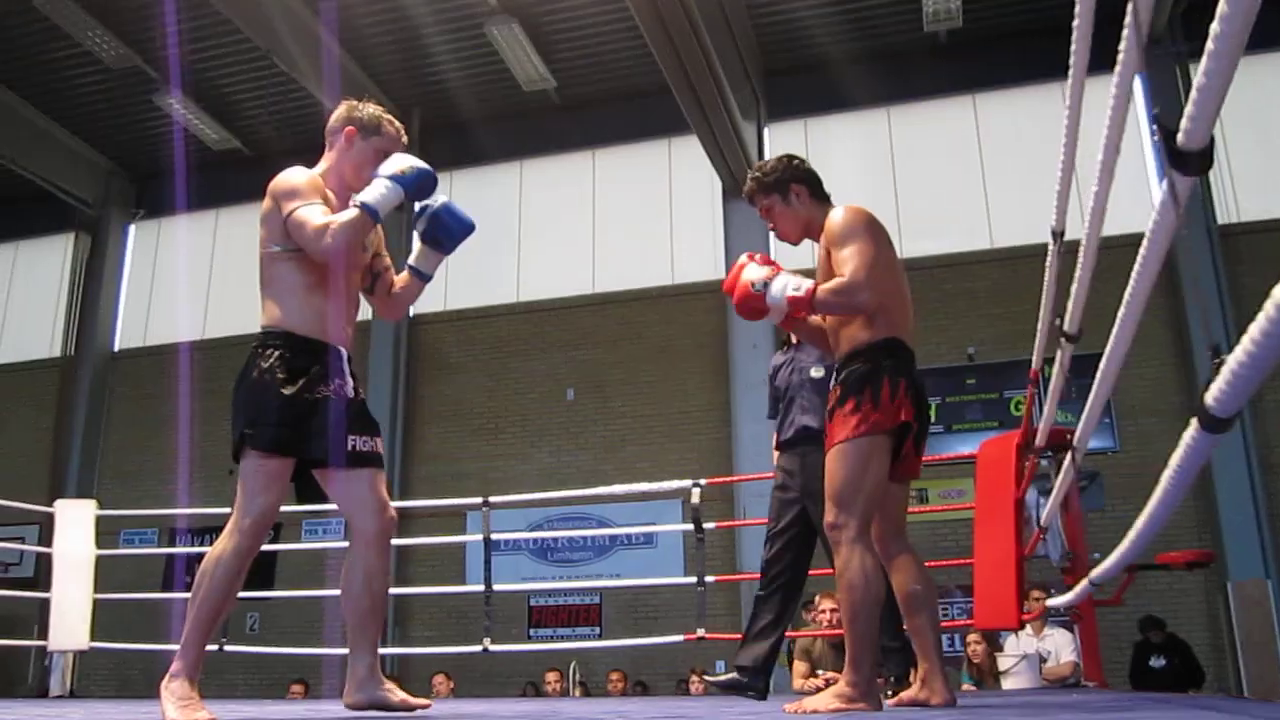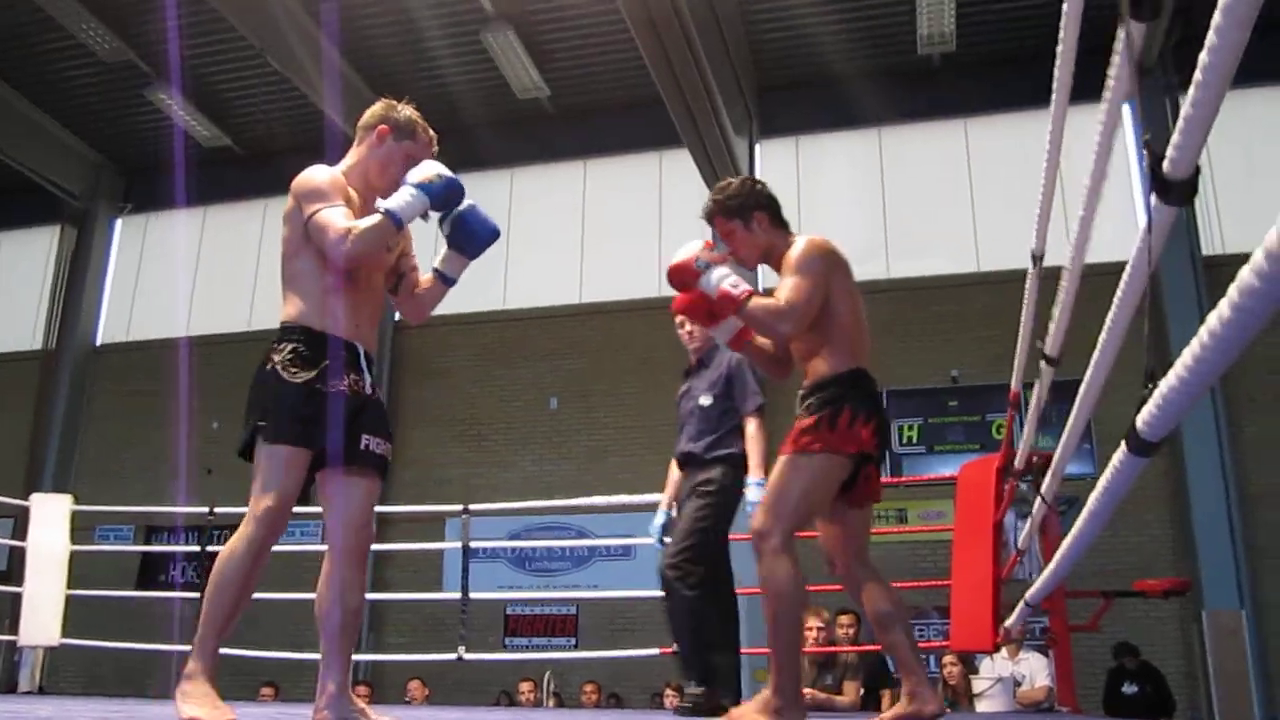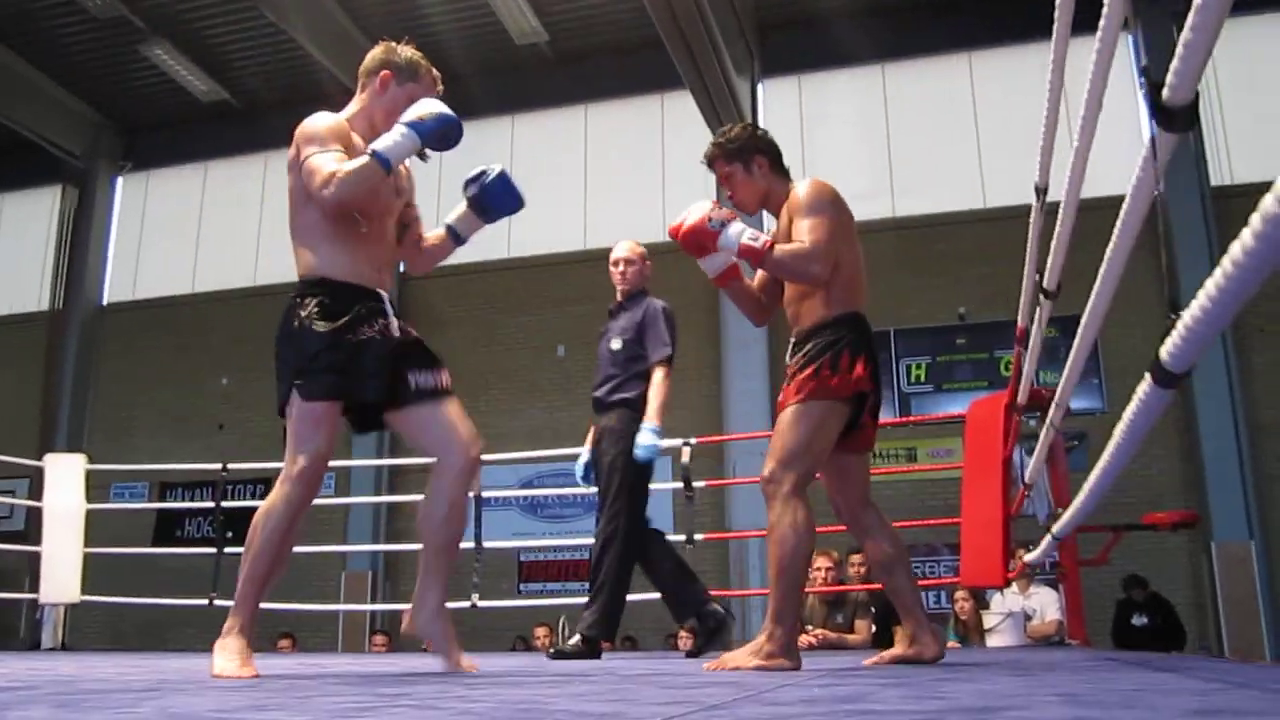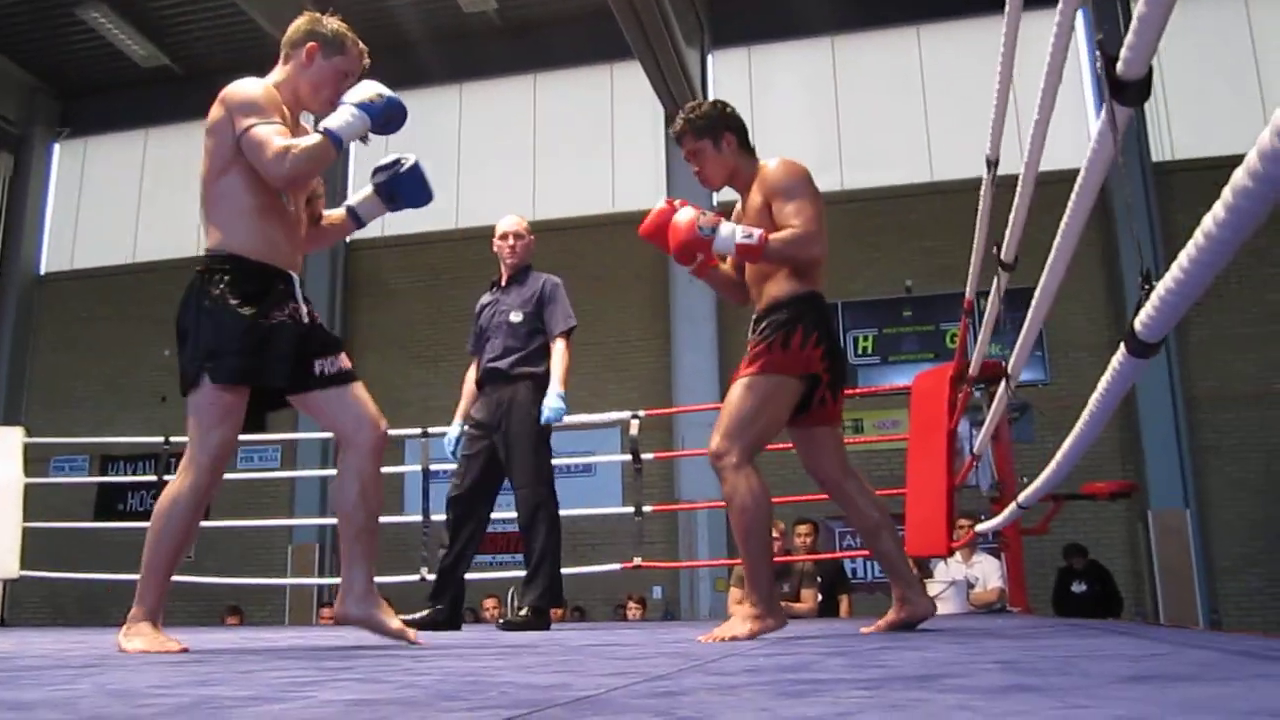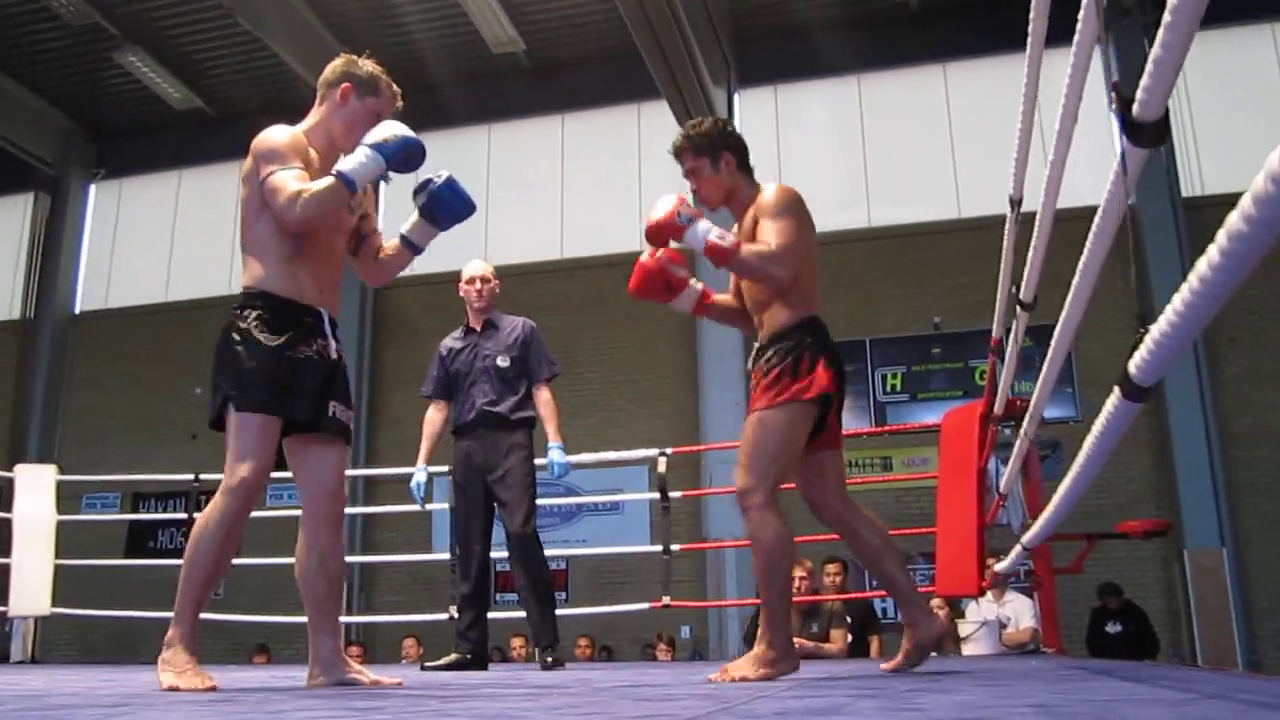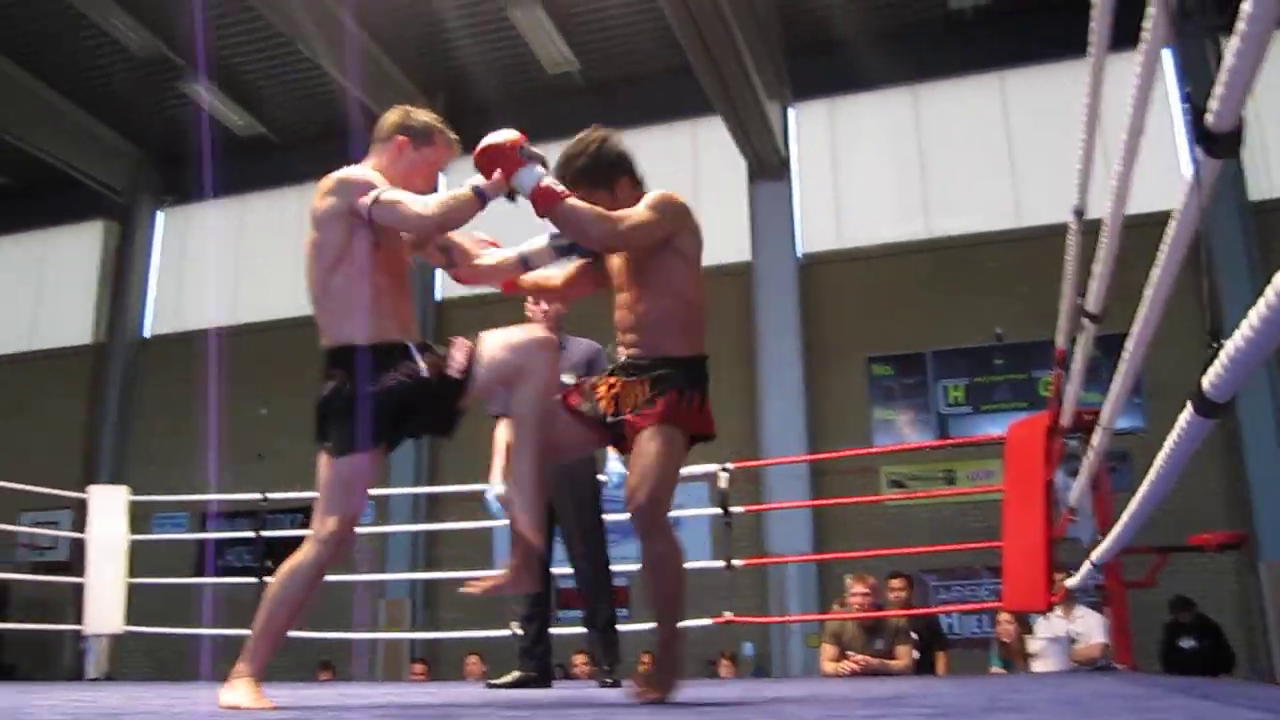
dt=0.5s
person 1, frame 1
left shoulder: (362, 220)
right shoulder: (295, 183)
left elbow: (391, 304)
right elbow: (326, 244)
left wrist: (431, 251)
right wrist: (385, 191)
left hip: (337, 378)
right hip: (285, 367)
left knee: (375, 526)
right knee: (252, 521)
person 1, frame 2
left shoulder: (384, 220)
right shoulder: (318, 182)
left elbow: (416, 306)
right elbow: (345, 248)
left wrist: (457, 254)
right wrist: (410, 200)
left hip: (354, 378)
right hip: (299, 364)
left knee: (350, 539)
right knee: (268, 514)
person 1, frame 3
left shoulder: (393, 171)
right shoulder: (322, 129)
left elbow: (418, 257)
right elbow: (332, 193)
left wrist: (470, 217)
right wrist: (404, 138)
left hip: (383, 321)
right hip: (326, 316)
left knee: (461, 453)
right knee: (304, 470)
left ankle: (429, 606)
right ankle: (235, 634)
person 1, frame 4
left shoulder: (299, 132)
right shoulder: (247, 96)
right elbow: (284, 168)
left wrist: (376, 201)
right wrist: (350, 121)
left hip: (285, 300)
right hip: (231, 293)
left knee: (365, 435)
right knee: (209, 456)
left ankle: (358, 592)
right ankle: (143, 617)
person 1, frame 5
left shoulder: (351, 184)
right shoulder: (278, 143)
left elbow: (376, 269)
right elbow: (298, 212)
left wrist: (425, 225)
right wrist: (369, 160)
left hip: (320, 341)
right hip: (265, 329)
left knee: (325, 504)
right knee: (243, 482)
left ankle: (328, 658)
right ankle: (178, 643)
person 1, frame 6
left shoulder: (400, 218)
right shoulder: (349, 184)
left elbow: (480, 267)
right elbow: (426, 220)
right wrist: (487, 182)
left hip: (417, 365)
right hip: (361, 375)
left knee: (538, 347)
right knee: (332, 532)
left ankle: (522, 509)
right ankle: (244, 674)
person 2, frame 1
left shoulder: (846, 220)
right shoulder: (838, 240)
left elbow: (860, 295)
right elbow: (840, 337)
left wrist: (785, 288)
right wrist: (782, 306)
left hip: (874, 385)
right hip: (885, 388)
left knee: (845, 528)
right knee: (888, 539)
left ankle: (858, 685)
right ankle: (932, 679)
person 2, frame 2
left shoulder: (809, 253)
right shoulder: (793, 274)
left elbow: (784, 325)
right elbow: (775, 362)
left wrist: (719, 283)
right wrist: (720, 317)
left hip: (839, 410)
right hip: (841, 417)
left knee: (768, 534)
right knee: (851, 564)
person 2, frame 3
left shoulder: (812, 195)
right shoulder: (785, 224)
left elbow: (816, 267)
right elbow: (760, 312)
left wrist: (736, 236)
right wrist: (715, 257)
left hip: (835, 354)
right hip: (822, 360)
left knee: (781, 482)
right knee: (855, 507)
left ankle: (778, 640)
right ankle: (918, 634)
person 2, frame 4
left shoulder: (780, 174)
right shoulder: (748, 203)
left elbow: (809, 243)
right elbow: (743, 291)
left wrist: (725, 236)
right wrist: (696, 251)
left hip: (793, 330)
right hip: (796, 338)
left knee: (728, 452)
right knee: (834, 475)
left ankle: (760, 603)
right ankle: (908, 595)
person 2, frame 5
left shoulder: (776, 199)
right shoulder: (746, 223)
left elbow: (780, 270)
right elbow: (746, 312)
left wrist: (701, 234)
right wrist: (683, 292)
left hip: (796, 358)
right hip: (787, 363)
left knee: (754, 492)
right knee: (832, 505)
left ankle: (774, 648)
right ankle: (918, 619)
person 2, frame 6
left shoulder: (665, 211)
right shoulder: (615, 244)
left elbow: (603, 231)
right elbow: (561, 286)
left wrist: (534, 180)
left hip: (671, 382)
right hip: (623, 381)
left knee: (646, 507)
left ankle: (666, 664)
person 3, frame 1
right shoulder: (779, 362)
right wrist: (776, 481)
left hip: (829, 459)
right hip: (791, 465)
right knee: (777, 568)
left ankle: (898, 665)
right ankle: (751, 669)
person 3, frame 2
left shoulder: (730, 365)
right shoulder: (687, 384)
left elbow: (752, 421)
left wrist: (755, 480)
right wrist: (664, 507)
left hip: (718, 477)
right hip: (697, 484)
left knee: (678, 568)
right knee: (710, 582)
left ankle: (707, 677)
right ankle: (716, 681)
person 3, frame 3
left shoulder: (652, 311)
right shoulder: (614, 320)
left elbow: (661, 371)
left wrist: (651, 427)
right wrist: (589, 446)
left hip: (630, 426)
right hip: (611, 428)
left knee: (614, 530)
right knee: (635, 532)
left ankle: (593, 633)
right ankle: (702, 612)
person 3, frame 4
left shoulder: (545, 287)
right shoulder: (486, 301)
left elbow: (559, 342)
left wrist: (555, 391)
right wrist: (458, 420)
left hip: (522, 398)
right hip: (484, 405)
left knee: (533, 500)
right knee: (463, 502)
left ankle: (538, 604)
right ankle: (444, 606)
person 3, frame 5
left shoulder: (521, 331)
right shoulder: (449, 346)
left elbow: (541, 390)
right elbow: (438, 407)
left wrist: (555, 443)
right wrist: (422, 463)
left hip: (510, 441)
right hip: (467, 448)
left knee: (522, 533)
right knee: (469, 548)
left ankle: (546, 642)
right ankle: (470, 647)
person 3, frame 6
left shoulder: (587, 352)
right elbow: (505, 424)
right wrist: (496, 476)
left hip: (574, 461)
left knee: (589, 561)
left ankle: (607, 658)
right ankle: (534, 661)
